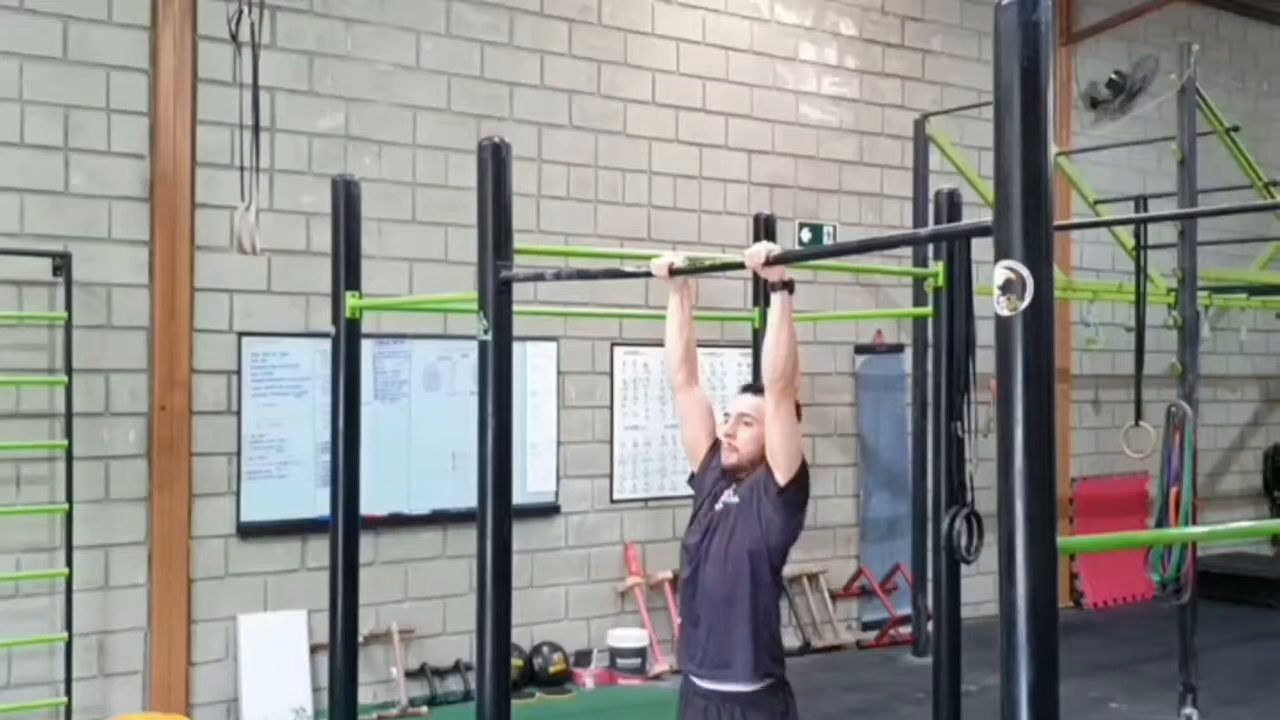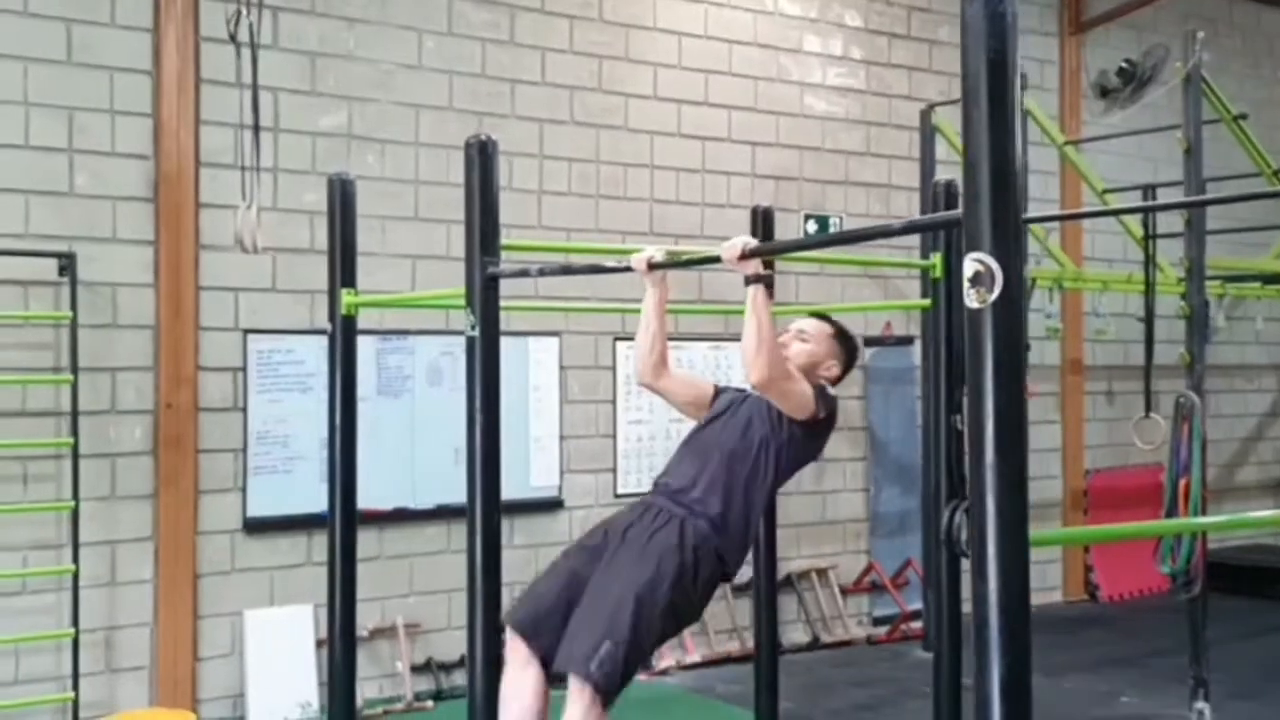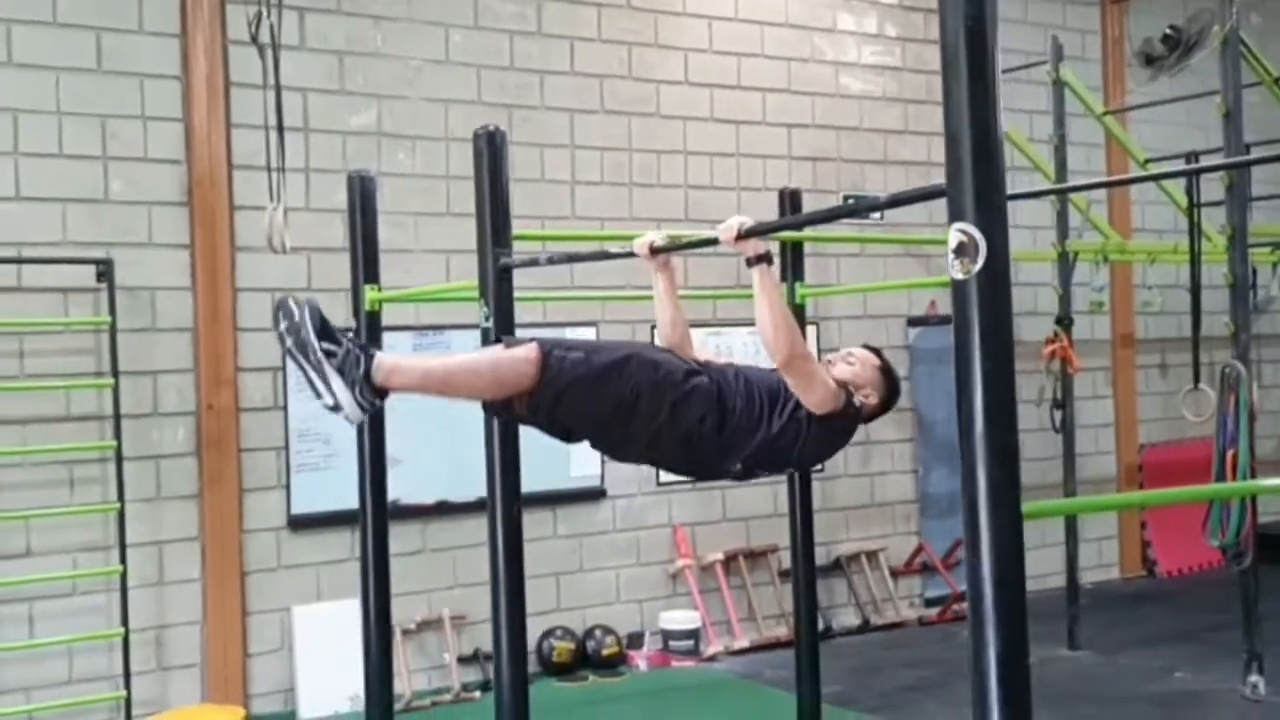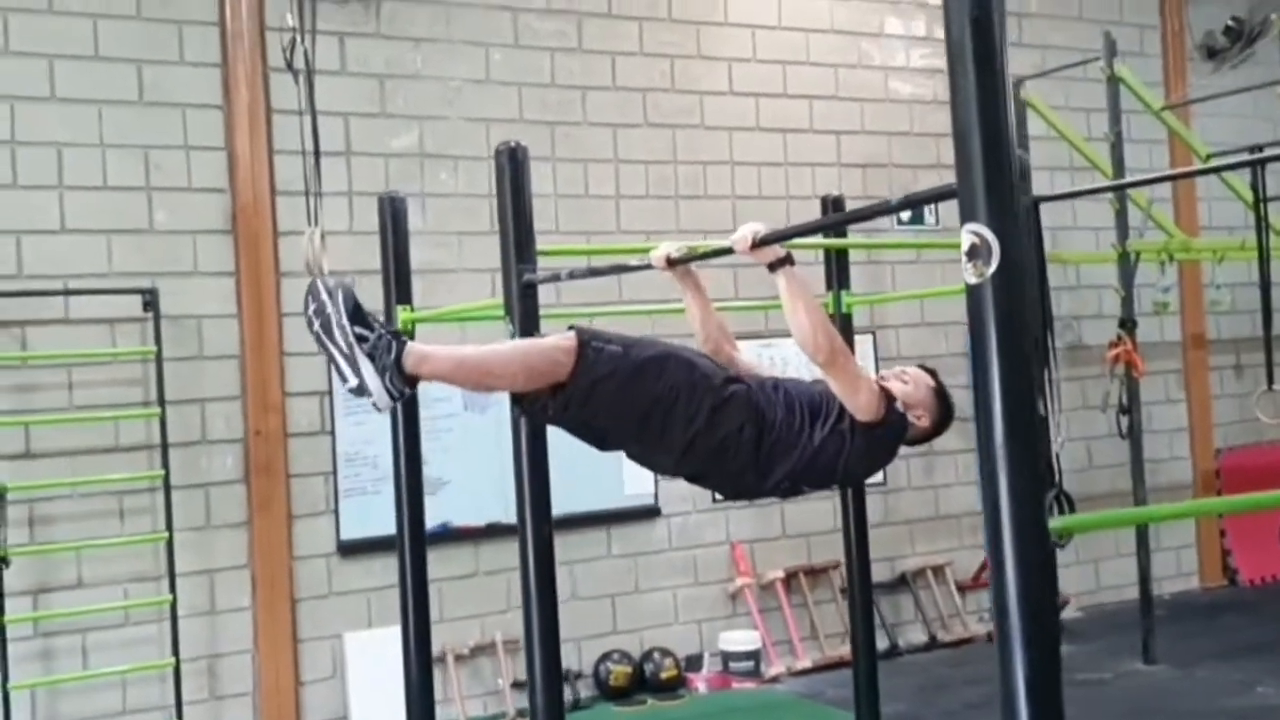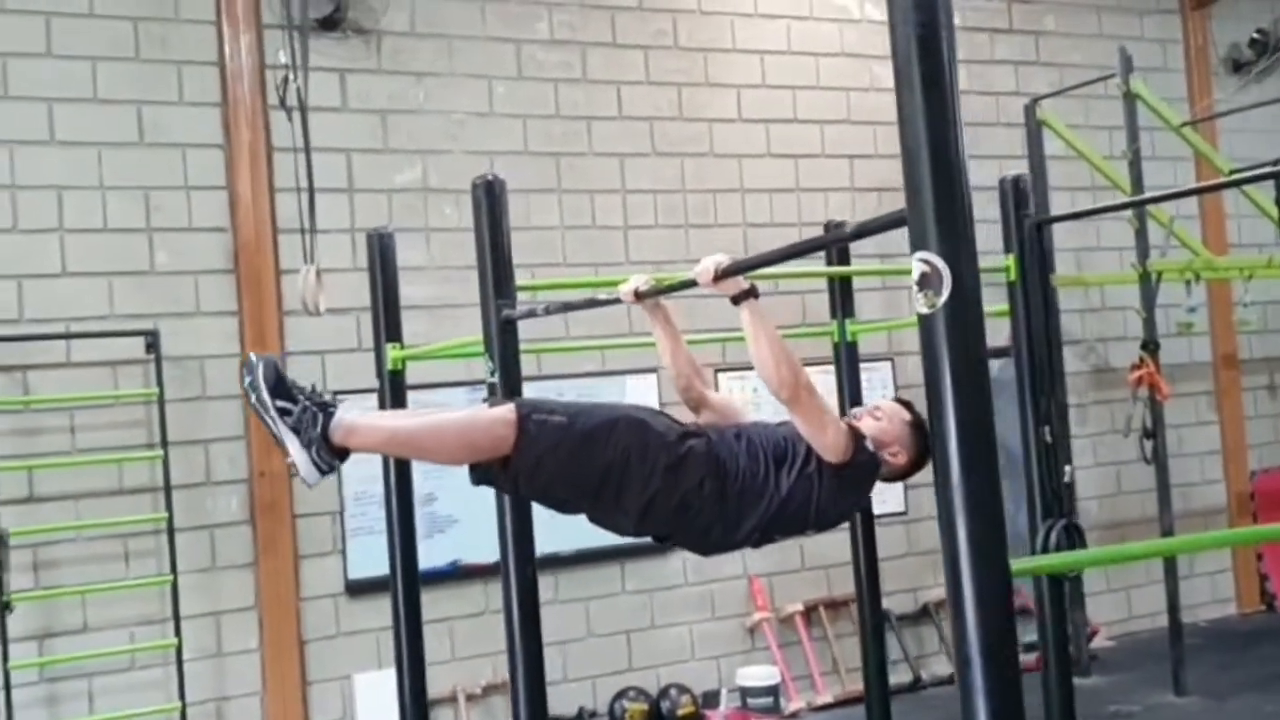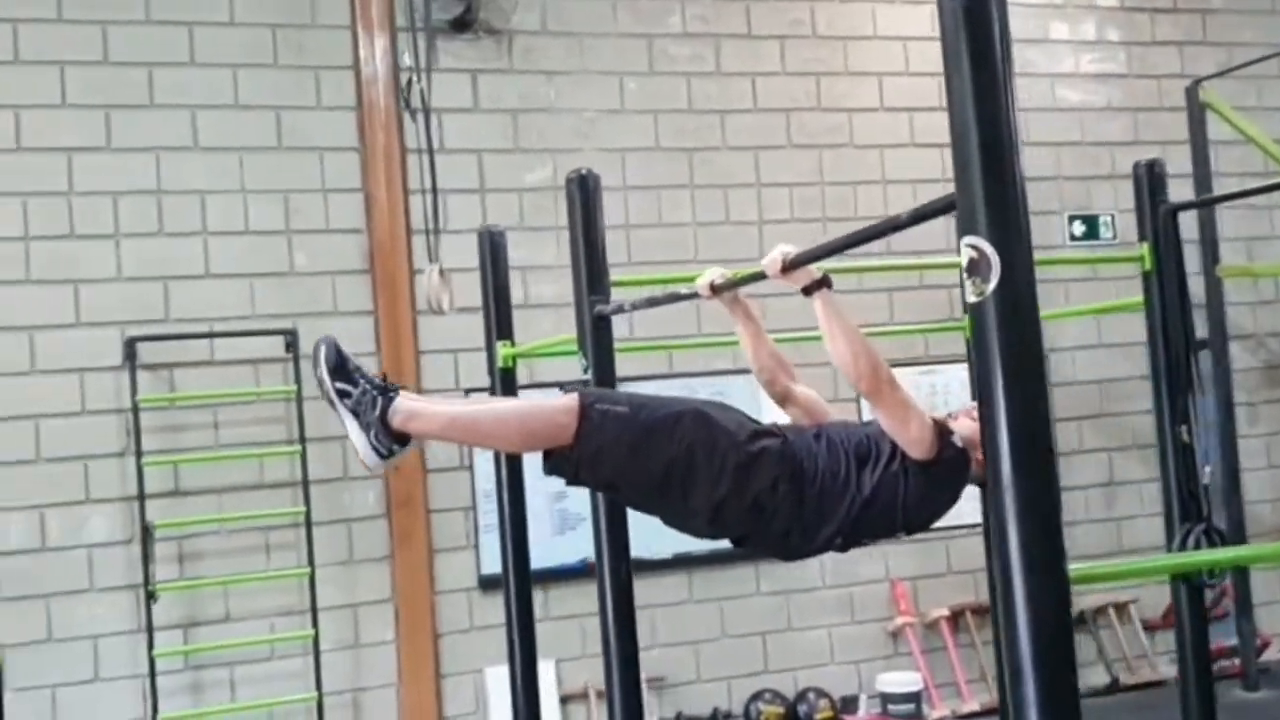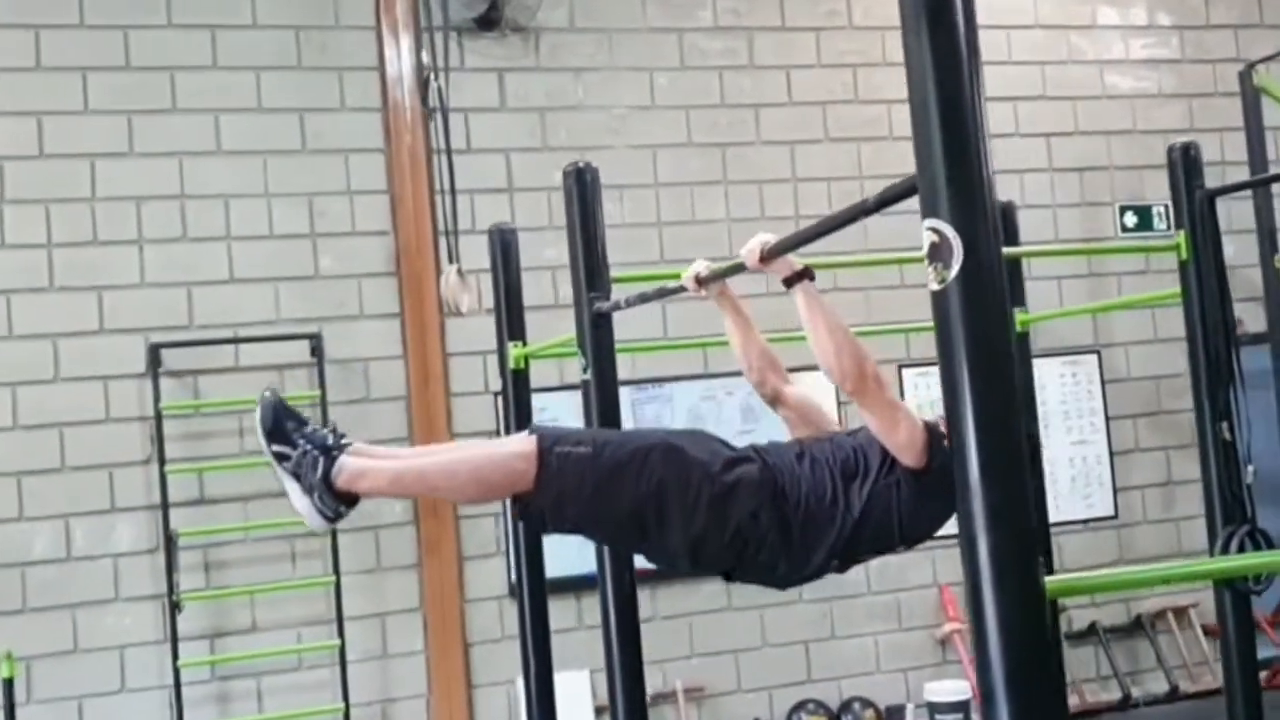
dt=0.7s
person 1, frame 1
left shoulder: (777, 494)
right shoulder: (713, 480)
left elbow: (779, 389)
right elbow: (685, 381)
left wrist: (779, 289)
right wrist: (678, 291)
person 1, frame 2
left shoulder: (813, 408)
right shoulder: (739, 404)
left elbow: (763, 377)
right elbow: (653, 373)
left wrist: (754, 280)
right wrist: (655, 288)
left hip: (692, 535)
right hip: (649, 516)
left knee: (587, 678)
right knee: (527, 632)
person 1, frame 3
left shoulder: (831, 416)
right shoulder: (780, 395)
left elbow: (787, 353)
right elbow: (679, 349)
left wrist: (758, 260)
right wrist: (661, 270)
left hip: (693, 412)
right hip: (672, 399)
left knee: (536, 363)
right knee: (522, 363)
left ankle: (368, 374)
right ankle: (365, 368)
person 1, frame 4
left shoulder: (874, 428)
right shoulder: (814, 410)
left elbow: (826, 352)
right elbow: (724, 355)
left wrist: (778, 263)
right wrist: (686, 279)
left hip: (727, 426)
right hip: (708, 422)
left knee: (566, 352)
right knee: (552, 367)
left ankle: (397, 359)
right ankle: (390, 359)
person 1, frame 5
left shoulder: (847, 469)
right shoulder: (786, 451)
left elbow: (793, 390)
right elbow: (698, 396)
left wrist: (742, 297)
right wrist: (656, 312)
left hip: (687, 480)
right hip: (677, 475)
left knee: (507, 425)
right knee: (498, 424)
left ankle: (332, 432)
right ankle: (330, 427)
person 1, frame 6
left shoulder: (937, 466)
right shoulder: (878, 450)
left elbow: (872, 382)
right elbow: (783, 387)
left wrist: (814, 286)
right wrist: (737, 306)
left hip: (761, 480)
right hip: (752, 479)
left knee: (569, 416)
right knee: (563, 417)
left ankle: (393, 417)
right ankle: (397, 407)
person 1, frame 7
left shoulder: (932, 467)
right shoulder: (872, 457)
left elbow: (856, 379)
right elbow: (774, 386)
left wrist: (795, 278)
right wrist: (724, 297)
left hip: (742, 505)
right hip: (731, 506)
left knee: (528, 457)
right knee: (523, 451)
left ankle: (340, 476)
right ankle: (346, 461)
